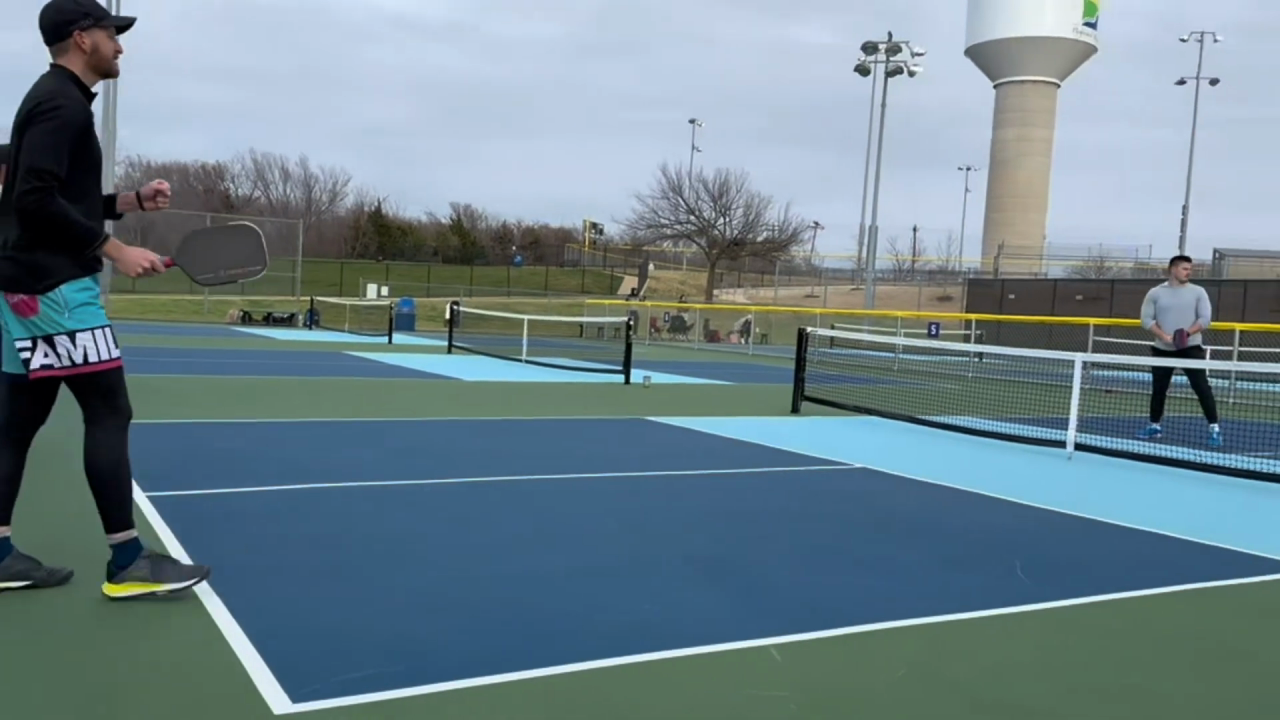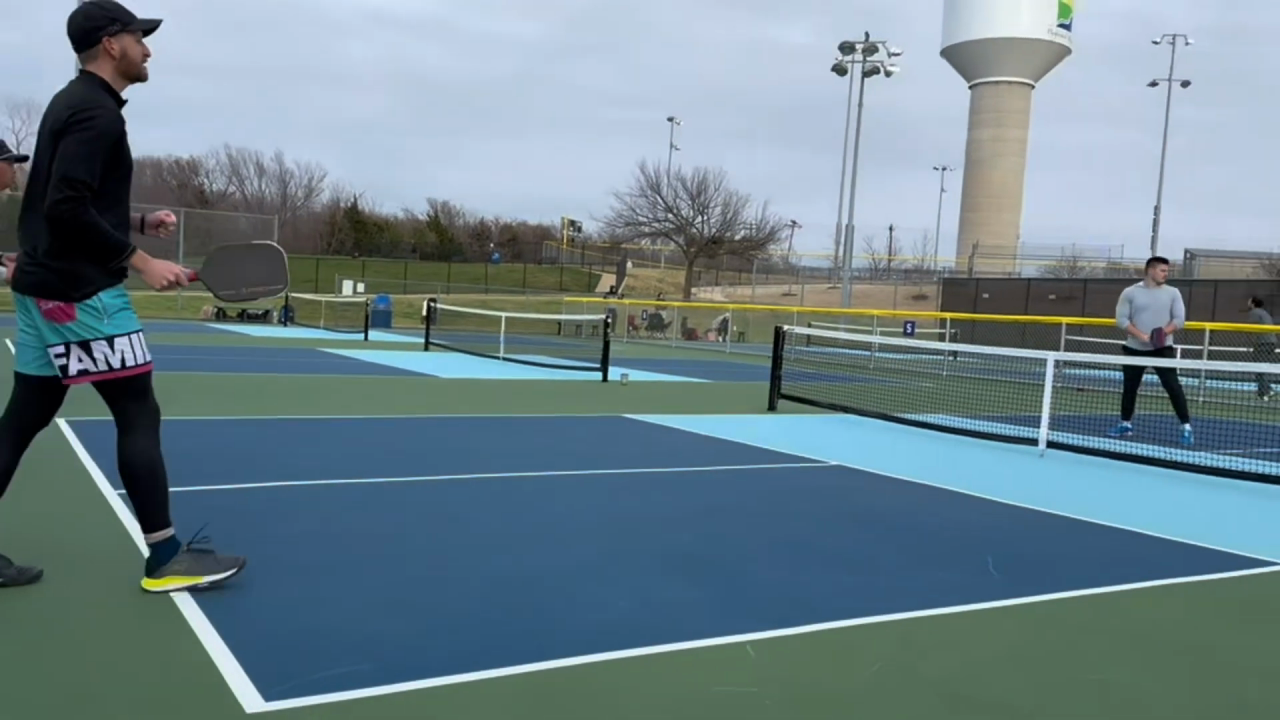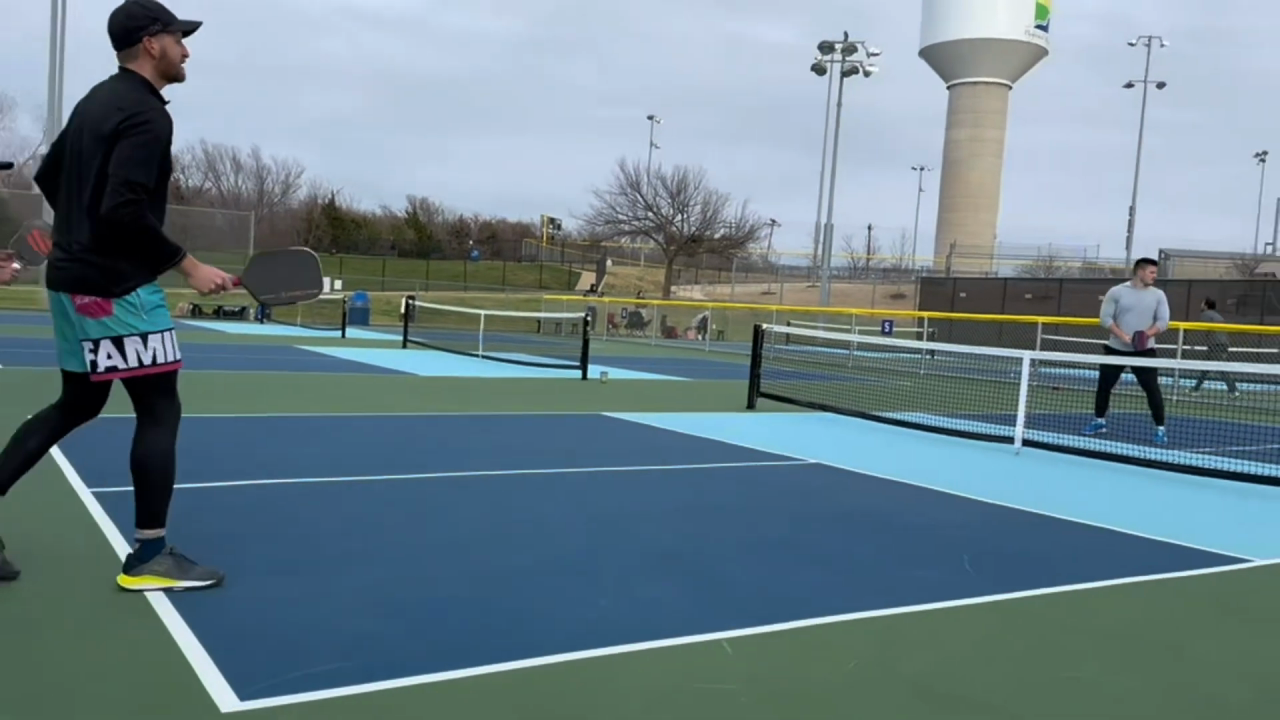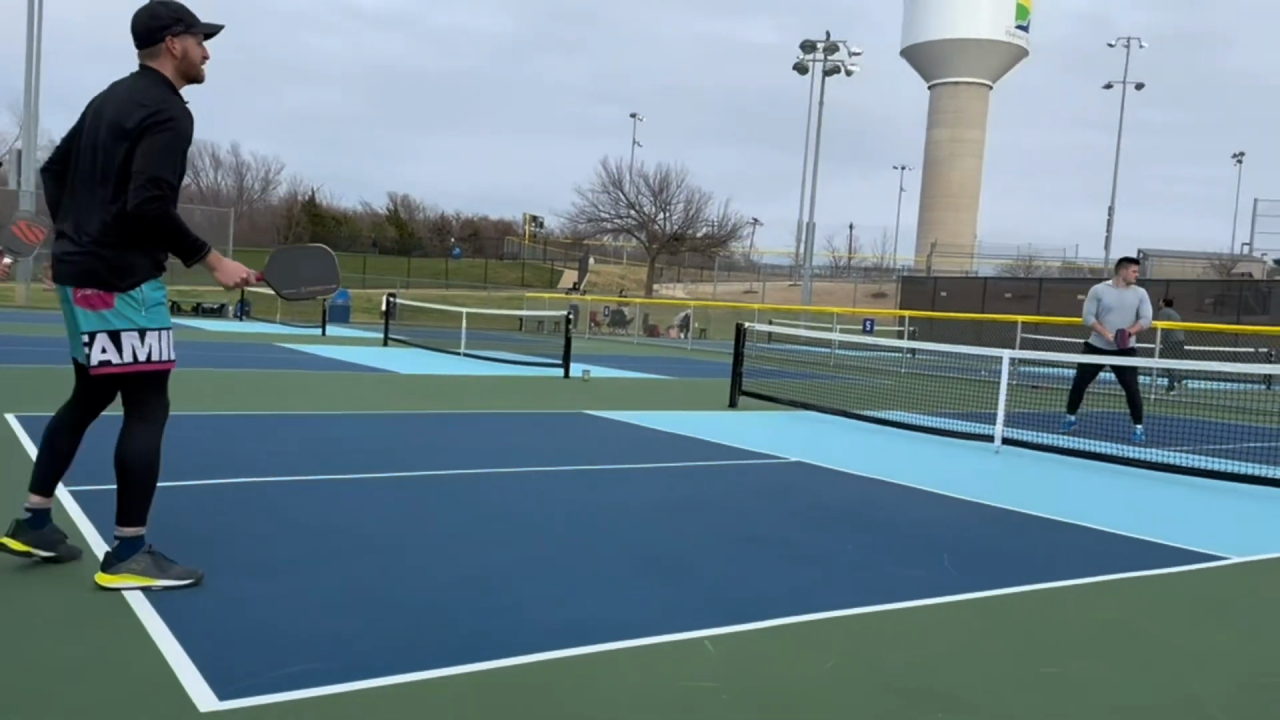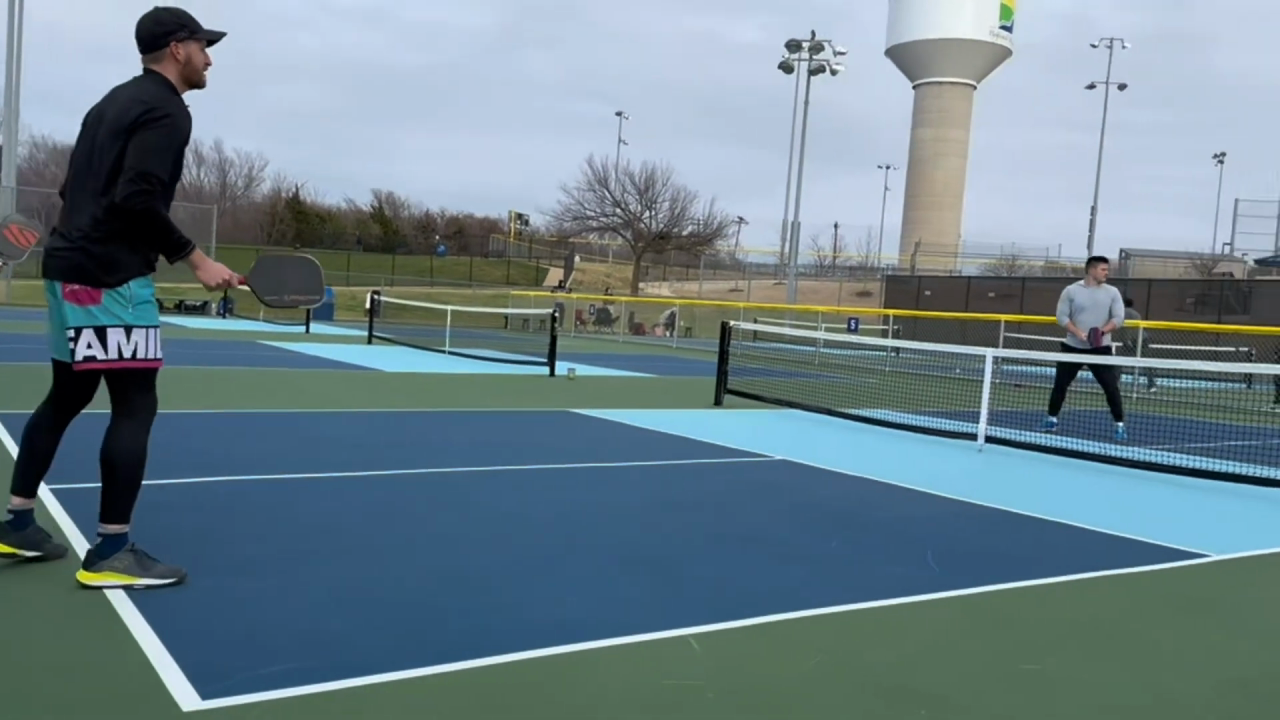
dt=0.2s
person 1, frame 1
left shoulder: (55, 100)
right shoulder: (61, 102)
left wrist: (131, 200)
right wrist: (114, 250)
right hip: (54, 283)
right knee: (110, 413)
right ankle: (128, 561)
person 1, frame 2
left shoulder: (75, 103)
right shoulder: (96, 111)
right elbow: (67, 209)
left wrist: (136, 220)
right wrist: (138, 260)
left hip: (48, 286)
right hip: (83, 290)
right knee: (139, 416)
right ankle: (165, 557)
person 1, frame 3
left shoulder: (98, 101)
right shoulder: (145, 114)
left elbow: (50, 176)
right elbow: (127, 210)
right wrist: (188, 265)
left hip: (76, 276)
right hip: (118, 285)
left knee: (77, 405)
right knee: (160, 412)
right ankle: (148, 556)
person 1, frame 4
left shoulder: (109, 99)
right shoulder: (167, 112)
left elbow: (54, 172)
right elbow: (148, 206)
right wrist: (211, 260)
left hip: (80, 270)
right hip: (122, 278)
left knee: (90, 396)
right knee: (148, 409)
right ankle: (127, 555)
person 1, frame 5
left shoulder: (115, 102)
right shoulder: (166, 111)
left elbow: (74, 190)
right elbow: (137, 201)
right wrist: (195, 260)
left hip: (70, 267)
right hip: (111, 275)
left knee: (67, 395)
right knee: (135, 407)
right ankle: (109, 553)
person 2, frame 1
left shoulder: (1198, 292)
right shoulder: (1155, 293)
left elbow: (1205, 319)
right elbow: (1146, 320)
left wrist: (1187, 333)
right wrist: (1164, 336)
left hip: (1191, 348)
right hip: (1162, 349)
left knee: (1202, 387)
right knee: (1158, 388)
left ankle: (1214, 428)
right ankle: (1155, 426)
person 2, frame 2
left shoulder: (1172, 293)
right shoulder: (1130, 292)
left elbow: (1179, 319)
right elbow: (1121, 319)
left wrist: (1163, 333)
right wrist: (1140, 336)
left hip: (1163, 349)
right hip: (1134, 348)
left knee: (1173, 386)
right knee: (1129, 387)
left ankle: (1186, 427)
right ankle: (1125, 424)
person 2, frame 3
left shoulder: (1158, 295)
right shoulder: (1116, 292)
left elbow: (1163, 322)
right elbow: (1105, 318)
left wrist: (1146, 335)
right wrist: (1123, 336)
left hip: (1144, 351)
right hip: (1115, 349)
left knee: (1152, 389)
right knee: (1104, 385)
left ankle: (1160, 429)
right ankle: (1099, 421)
person 2, frame 4
left shoulder: (1140, 294)
right shoulder: (1098, 290)
left elbow: (1146, 319)
right elbow: (1088, 316)
left wrist: (1128, 333)
right wrist: (1106, 334)
left hip: (1124, 350)
right hip: (1096, 347)
left knee: (1132, 388)
right knee: (1079, 382)
left ankle: (1138, 427)
right ankle: (1070, 418)
person 2, frame 5
left shoulder: (1112, 292)
right shoulder: (1071, 291)
left elbow: (1118, 318)
right elbow: (1061, 317)
left wrist: (1102, 332)
right wrist: (1078, 333)
left hip: (1101, 348)
right hip: (1072, 347)
left knee: (1110, 385)
right knee: (1060, 383)
left ankle: (1119, 424)
right ankle: (1051, 419)
